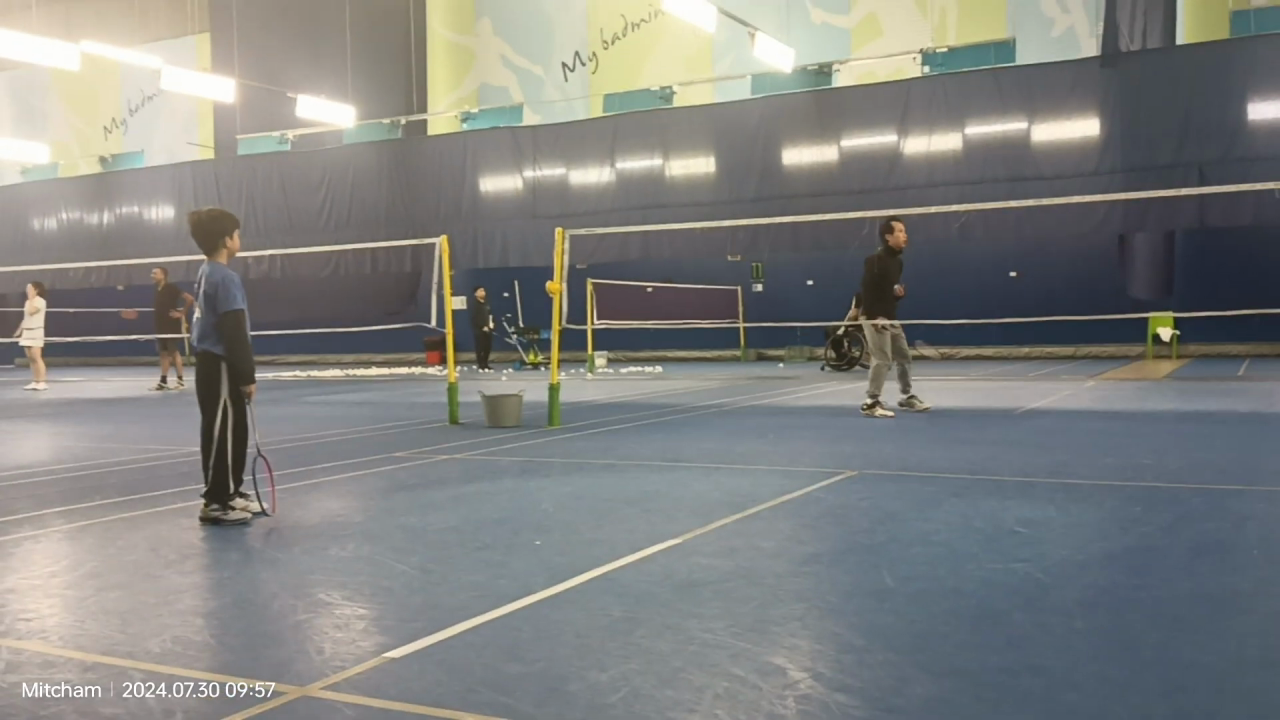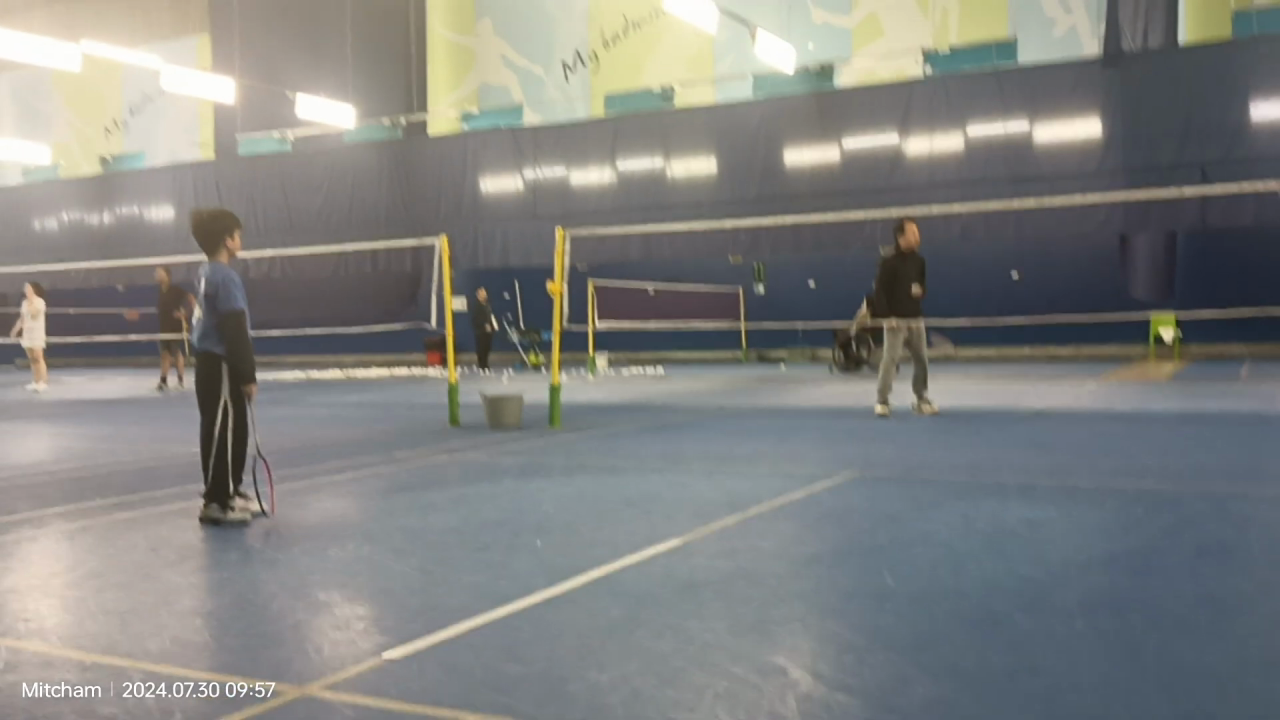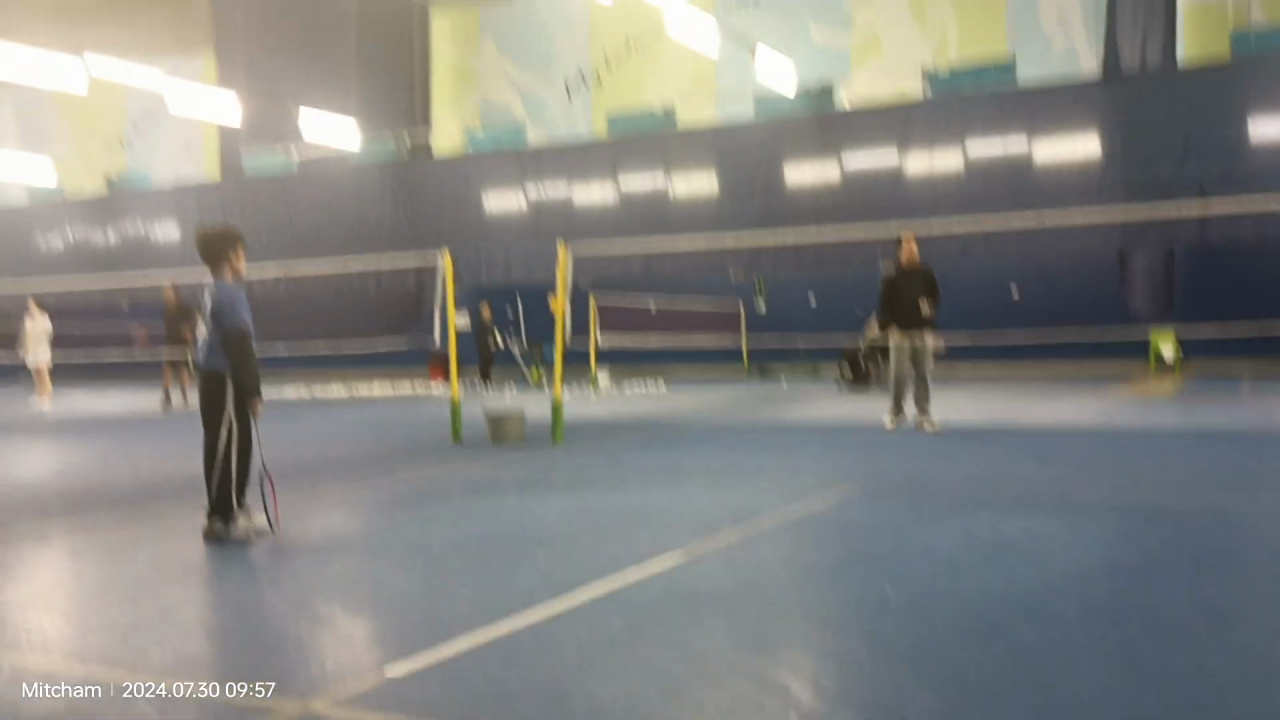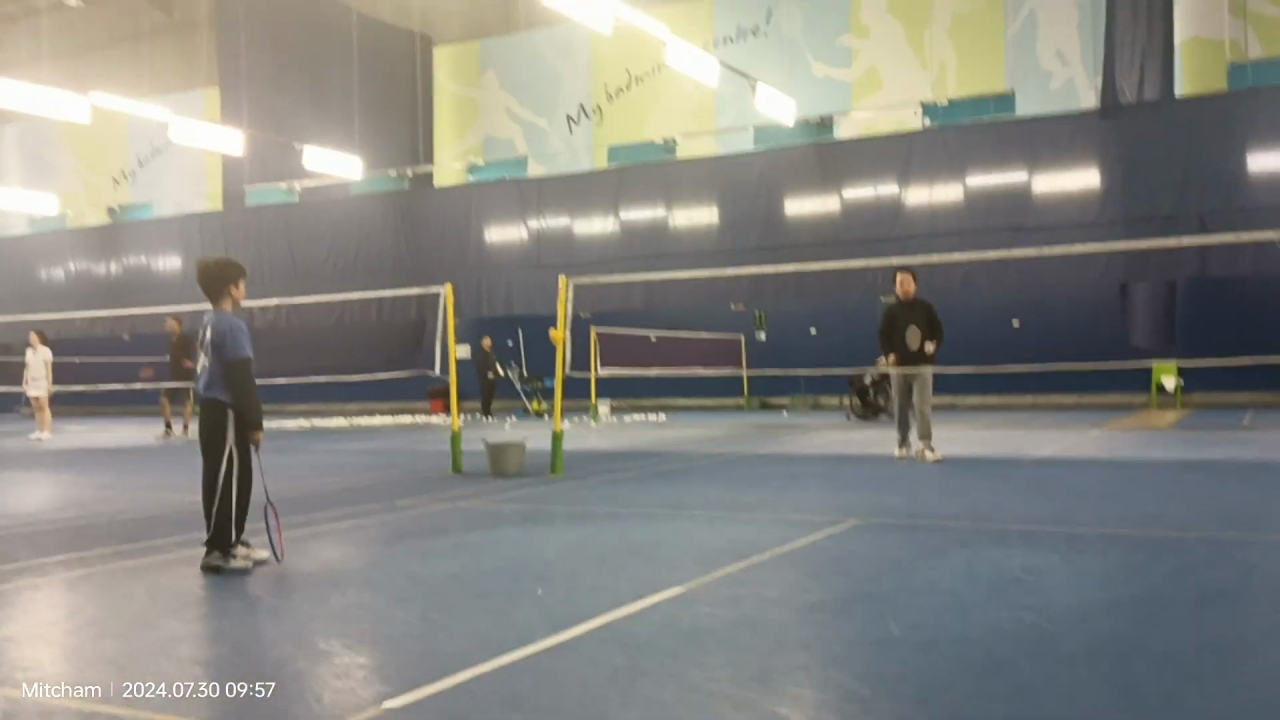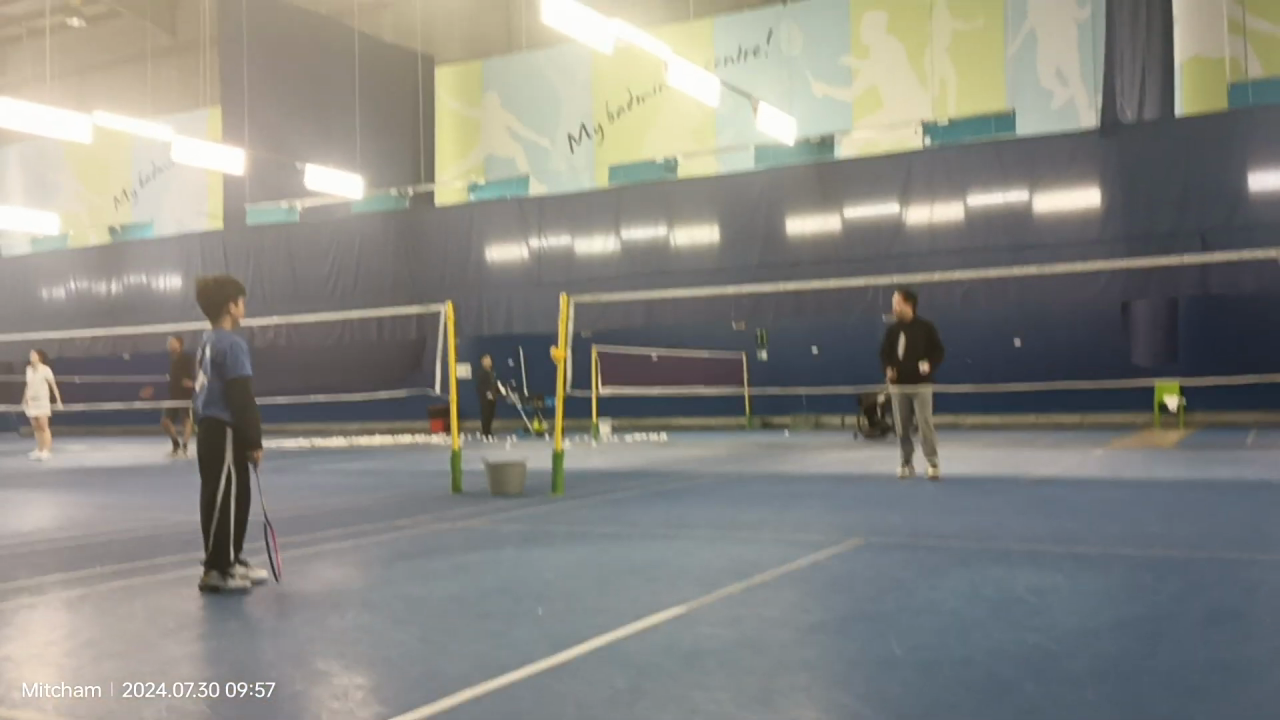
dt=0.2s
person 1, frame 1
left shoulder: (207, 273)
right shoulder: (225, 278)
right elbow: (234, 332)
left wrist: (243, 372)
right wrist: (247, 376)
left hip: (211, 362)
right hip: (220, 366)
left knee: (232, 430)
right knee: (222, 431)
left ankle: (230, 493)
right ankle: (216, 502)
person 1, frame 2
left shoulder: (207, 273)
right shoulder: (226, 277)
right elbow: (235, 332)
left wrist: (243, 373)
right wrist: (248, 375)
left hip: (211, 362)
right hip: (221, 365)
left knee: (232, 430)
right knee: (222, 431)
left ankle: (229, 493)
right ankle: (215, 502)
person 1, frame 3
left shoulder: (212, 291)
right shoulder: (231, 294)
right elbow: (241, 348)
left wrist: (248, 388)
right wrist: (253, 392)
left hip: (214, 379)
right hip: (225, 382)
left knee: (235, 445)
right knee: (227, 448)
left ankle: (231, 509)
right ankle: (220, 516)
person 1, frame 4
left shoulder: (210, 321)
right shoulder: (232, 325)
right elbow: (242, 380)
right wrist: (255, 422)
left hip: (212, 410)
right hip: (225, 413)
left knee: (235, 477)
right knee: (227, 479)
left ankle: (230, 541)
right ankle: (218, 550)
person 1, frame 5
left shoulder: (208, 340)
right shoulder: (232, 344)
right elbow: (242, 398)
right wrist: (254, 441)
left hip: (211, 429)
right hip: (224, 432)
left knee: (233, 497)
right knee: (224, 499)
left ankle: (229, 561)
right ankle: (216, 569)
person 2, frame 1
left shoulder: (898, 261)
right shoulder: (876, 260)
right elbow: (867, 289)
left wrist: (899, 292)
right wrist: (873, 316)
left hip: (891, 319)
right hip: (876, 319)
left knee: (904, 356)
right knee: (882, 359)
left ankle: (907, 396)
right ankle: (871, 402)
person 2, frame 2
left shoulder: (919, 261)
right shoulder: (889, 263)
right elbow: (880, 292)
left wrist: (919, 292)
right wrist: (887, 316)
left hip: (916, 318)
right hip: (895, 320)
left knee: (921, 359)
right knee: (890, 358)
left ankle: (921, 398)
right ankle: (882, 401)
person 2, frame 3
left shoulder: (926, 275)
right shoulder: (892, 280)
left elbow: (935, 297)
right elbow: (884, 306)
left wrist: (929, 307)
right wrist: (889, 327)
left hip: (923, 333)
right hip: (900, 334)
left knee: (923, 375)
right knee: (899, 374)
left ankle: (923, 414)
right ankle: (896, 412)
person 2, frame 4
left shoulder: (926, 308)
right shoulder: (891, 311)
left elbow: (938, 331)
right elbow: (884, 336)
left wrist: (934, 344)
right wrist: (888, 354)
left hip: (921, 366)
right hip: (899, 367)
left knee: (922, 406)
right knee: (901, 407)
left ankle: (926, 445)
right ankle: (903, 442)
person 2, frame 5
left shoulder: (926, 327)
right shoulder: (892, 330)
left elbow: (939, 352)
right elbow: (885, 353)
left wrist: (929, 364)
right wrist: (888, 369)
left hip: (921, 384)
right hip: (899, 385)
left knee: (925, 422)
right knee: (903, 426)
left ankle: (932, 462)
right ankle: (907, 462)
